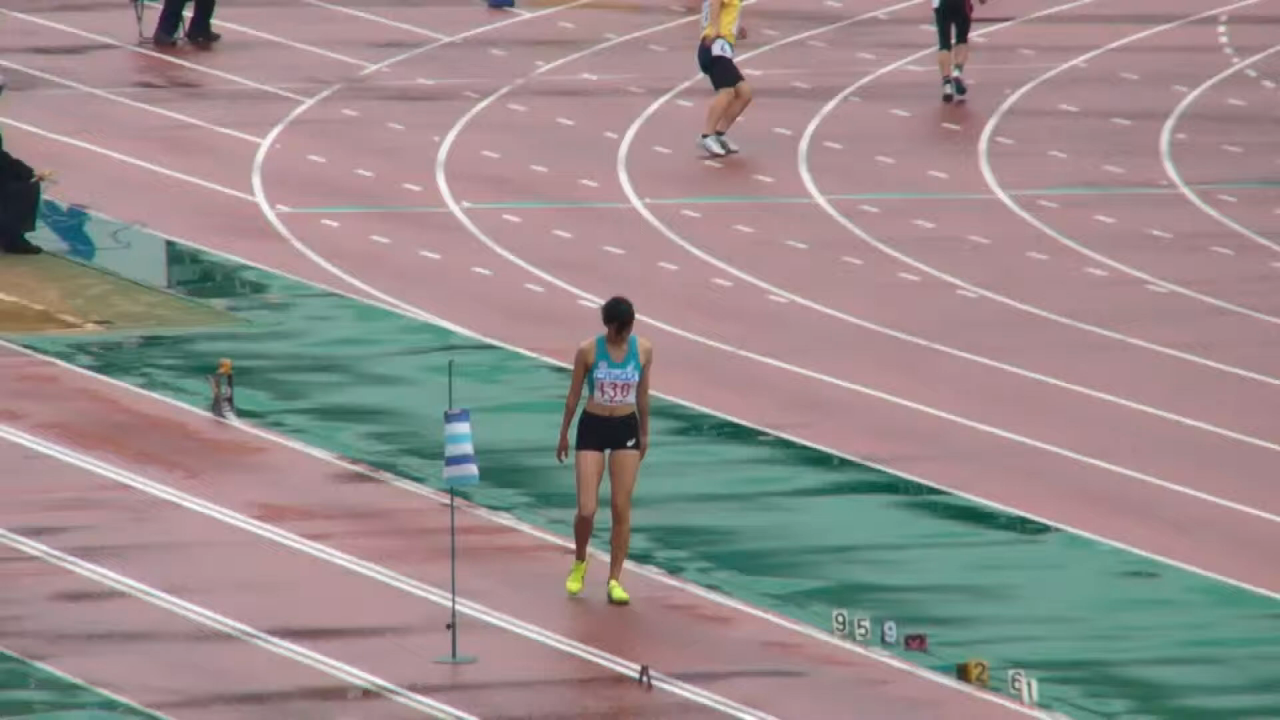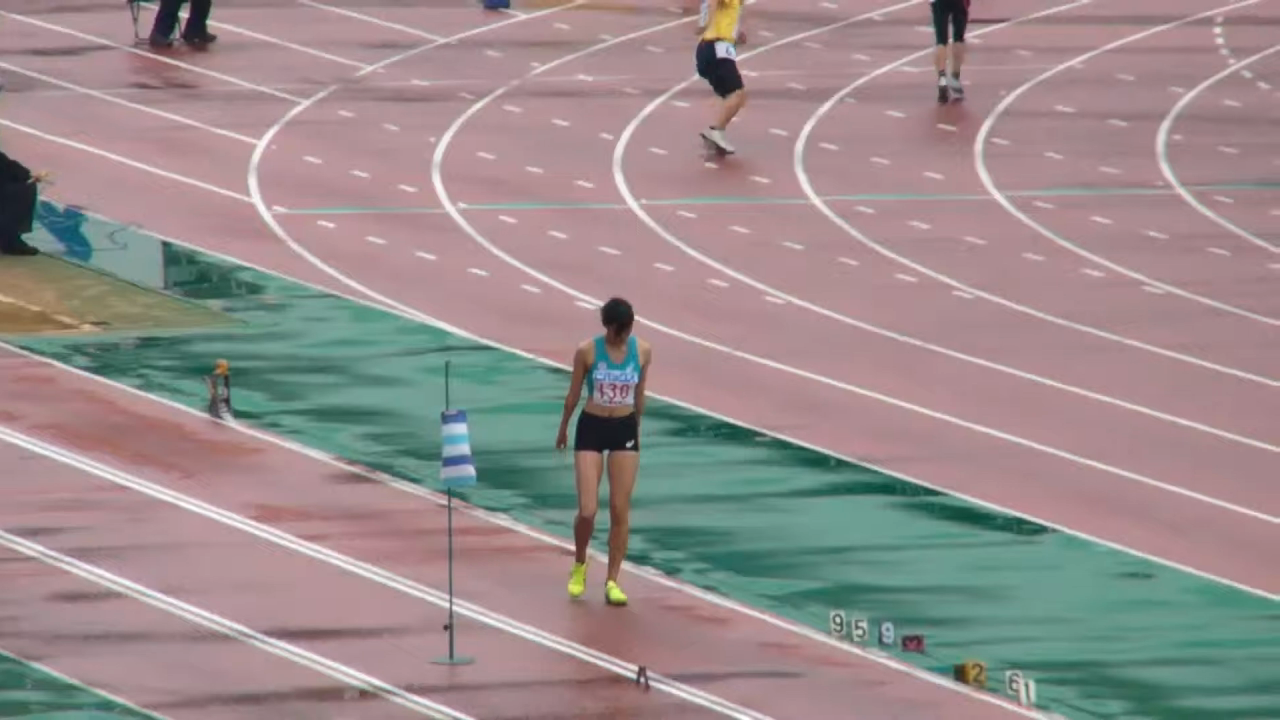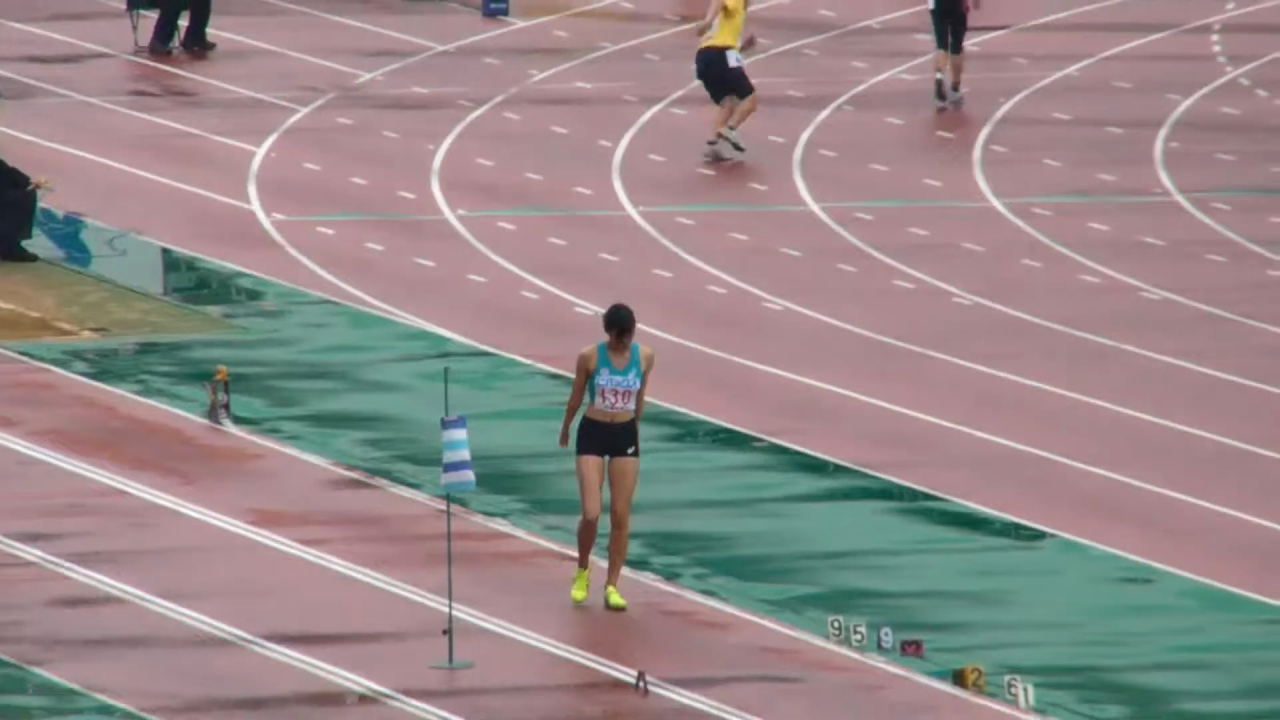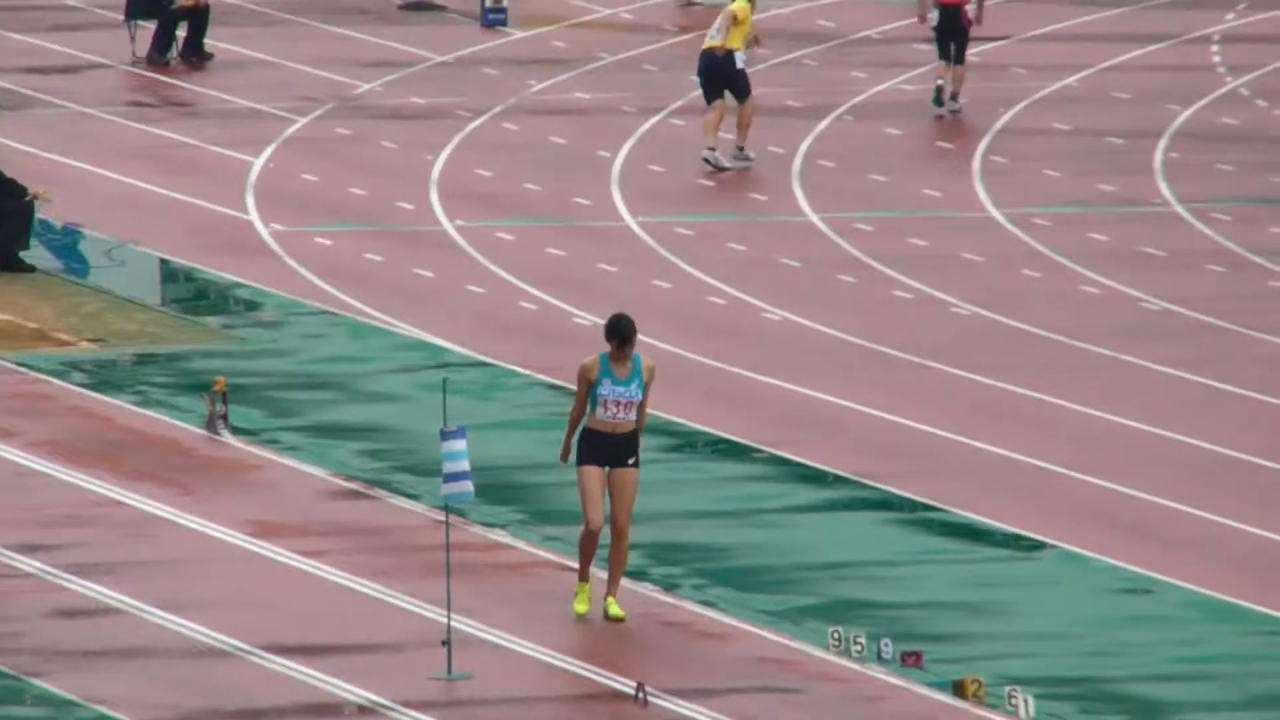
dt=0.1s
person 1, frame 1
left shoulder: (644, 350)
right shoulder: (588, 350)
left elbow: (643, 395)
right elbow: (574, 394)
left wrist: (644, 433)
right wrist: (563, 433)
left hip: (626, 429)
right hip: (592, 427)
left knee: (621, 509)
right knee: (587, 509)
left ankle: (614, 580)
right ankle: (580, 563)
person 1, frame 2
left shoulder: (643, 350)
right shoulder: (587, 350)
right elbow: (573, 393)
left wrist: (638, 429)
right wrist: (562, 428)
left hip: (624, 429)
right hip: (591, 428)
left knee: (620, 510)
right knee: (587, 510)
left ankle: (612, 581)
right ankle: (579, 565)
person 1, frame 3
left shoulder: (645, 356)
right shoulder: (589, 356)
right elbow: (576, 397)
right wrist: (565, 428)
left hip: (625, 435)
right hip: (592, 433)
left knee: (621, 515)
right knee: (591, 513)
left ankle: (612, 586)
right ankle: (582, 570)
person 1, frame 4
left shoulder: (646, 367)
right shoulder: (590, 367)
right elbow: (578, 409)
left wrist: (637, 443)
right wrist: (567, 442)
left hip: (626, 446)
right hip: (592, 444)
left knee: (621, 526)
right knee: (594, 524)
left ankle: (611, 597)
right ankle: (583, 584)
